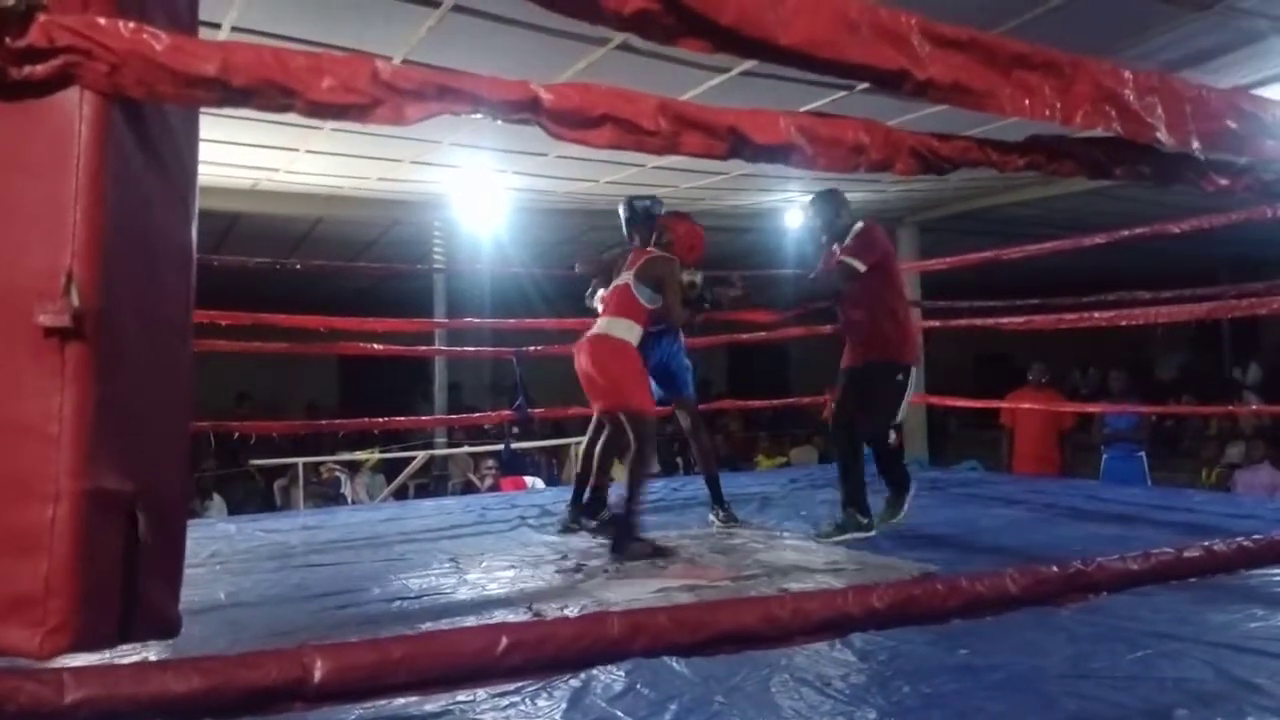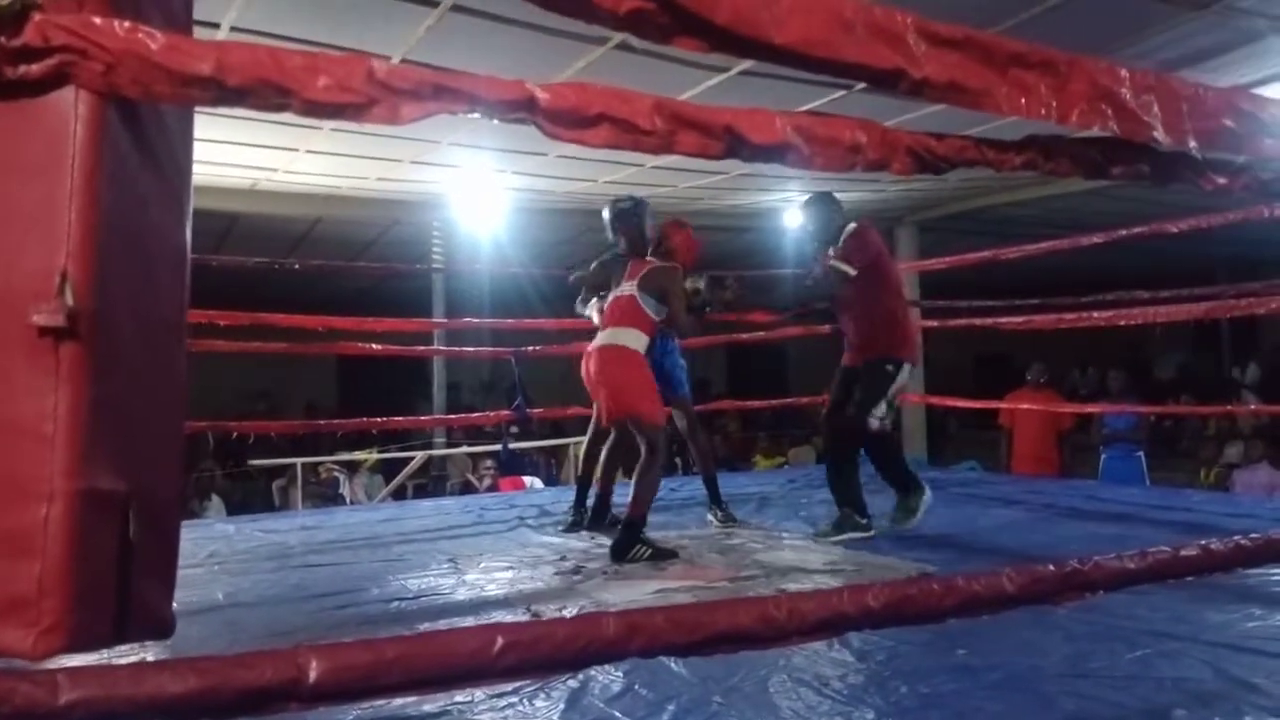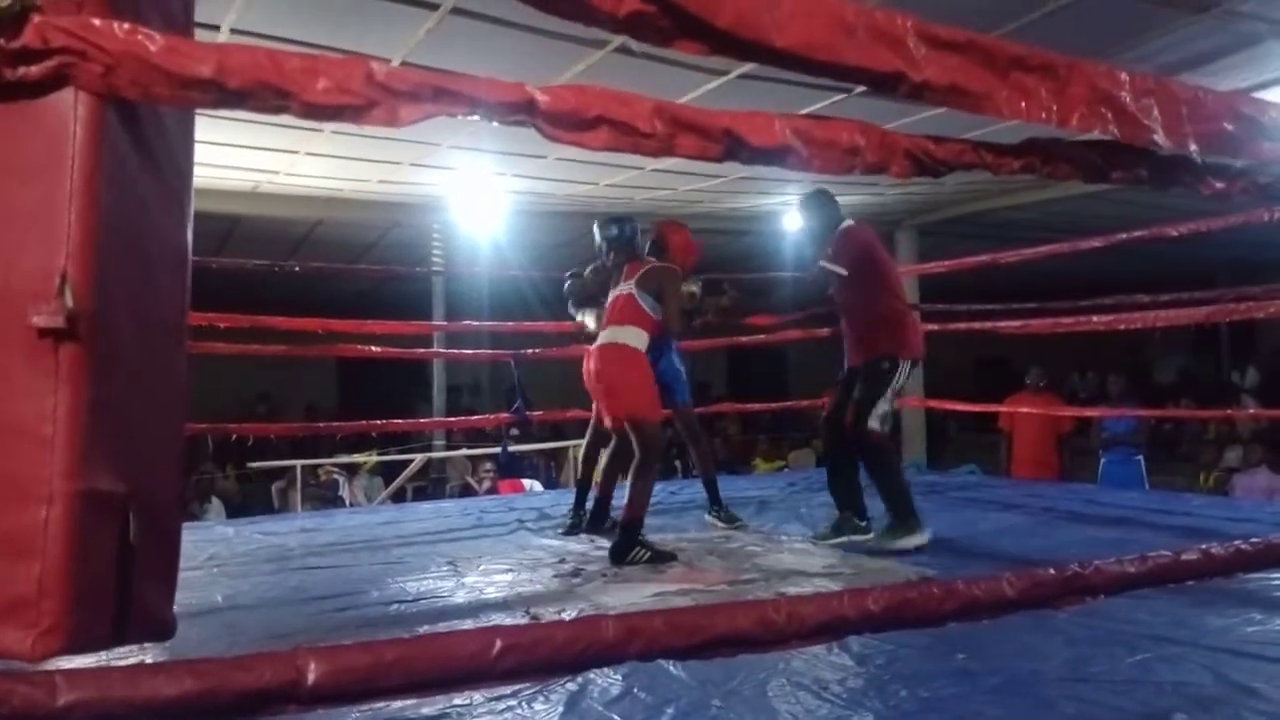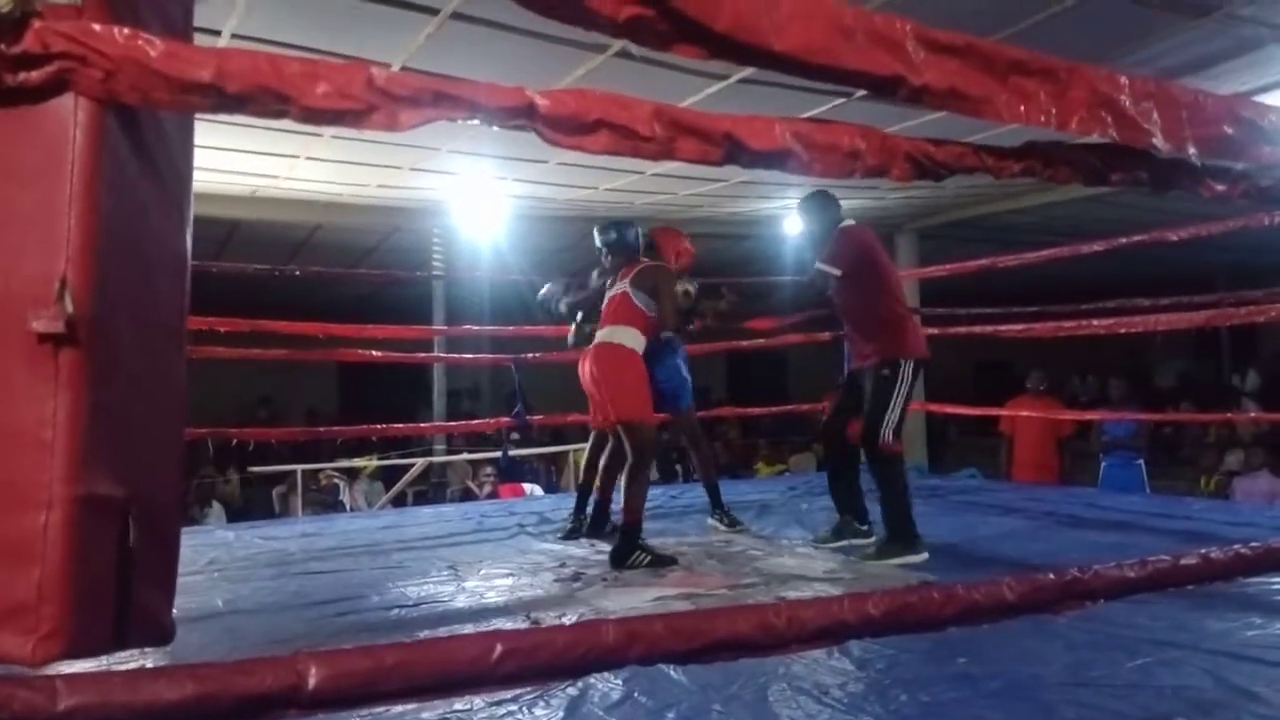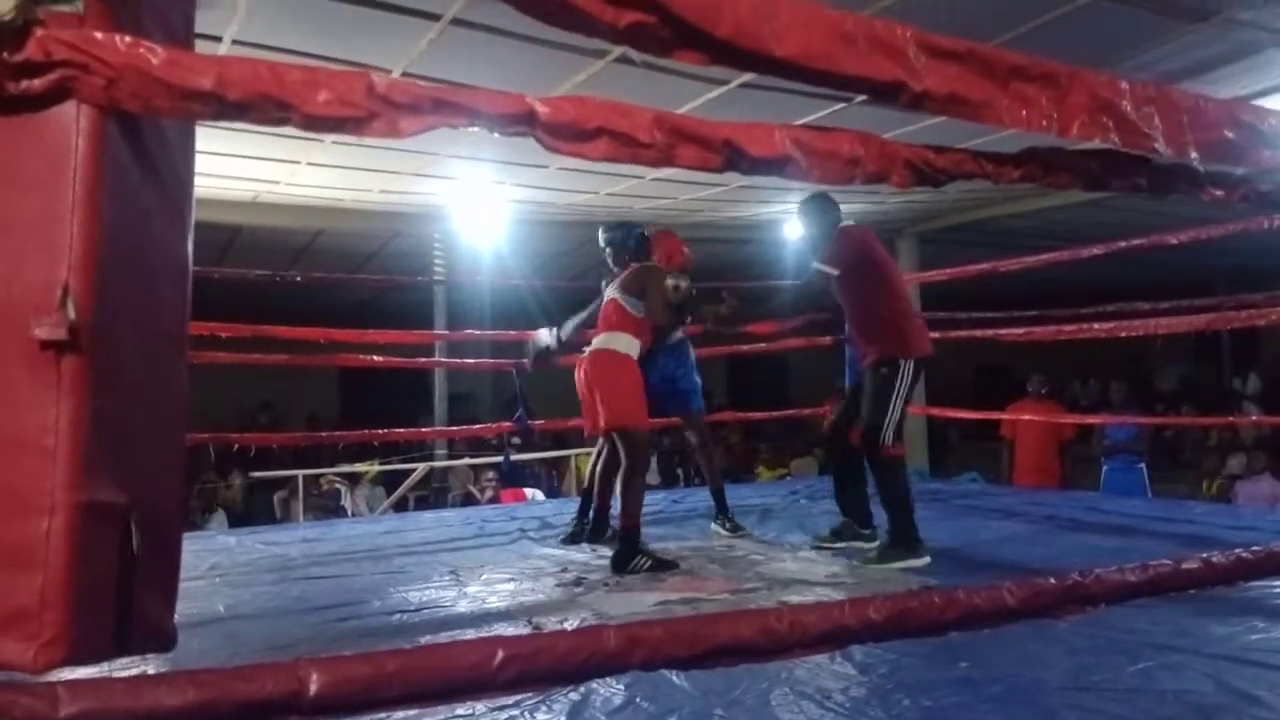
dt=0.1s
person 1, frame 1
left shoulder: (870, 237)
right shoulder: (834, 249)
left elbow: (825, 284)
right elbow: (820, 289)
left hip: (893, 351)
right hip: (858, 353)
left knee: (878, 429)
right knee: (844, 428)
left ankle: (899, 488)
right ankle: (857, 515)
person 1, frame 2
left shoulder: (861, 239)
right shoulder: (831, 252)
left hip: (891, 349)
right hip: (858, 353)
left knee: (862, 422)
right knee: (835, 427)
left ankle: (911, 490)
right ankle: (853, 514)
person 1, frame 3
left shoulder: (852, 237)
right shoulder: (840, 244)
left hip: (893, 349)
right hip: (865, 353)
left knee: (866, 428)
right knee: (836, 428)
left ankle: (906, 521)
right ankle: (853, 517)
person 1, frame 4
left shoulder: (849, 237)
right shoulder: (841, 244)
left hip: (895, 352)
right hip: (868, 356)
left knee: (875, 437)
right knee: (834, 431)
left ankle: (904, 537)
right ankle: (854, 521)
person 1, frame 5
left shoulder: (847, 238)
right shoulder: (848, 242)
left hip: (899, 353)
right hip: (878, 355)
left knee: (877, 440)
right knee: (841, 435)
left ankle: (908, 542)
right ankle: (856, 524)
person 2, frame 1
left shoulder: (629, 258)
right shoulder: (665, 263)
right elbow: (674, 318)
right wrist: (690, 306)
left hip: (591, 347)
right hip: (615, 350)
left knee: (615, 429)
right knee: (643, 436)
right ankle: (624, 528)
person 2, frame 2
left shoulder: (625, 270)
right shoulder: (669, 273)
right elbow: (681, 327)
right wrist: (694, 311)
left hip: (597, 357)
right hip: (623, 359)
left knee: (622, 433)
right knee: (653, 446)
right ankle: (630, 537)
person 2, frame 3
left shoulder: (621, 275)
right shoulder: (666, 274)
right elbow: (674, 327)
left hip: (598, 357)
right hip: (625, 359)
left knee: (622, 437)
right knee: (650, 445)
right ankle: (627, 540)
person 2, frame 4
left shoulder: (620, 276)
right shoulder: (662, 273)
left elbow: (569, 307)
right elbow: (668, 324)
left wrist: (557, 297)
left hip: (595, 358)
right hip: (619, 360)
left knee: (622, 442)
right knee: (642, 450)
right ankle: (628, 544)
person 2, frame 5
left shoulder: (619, 280)
right shoulder: (651, 273)
right elbow: (659, 321)
left wrist: (553, 338)
left hip: (593, 362)
right hip: (613, 365)
left knee: (613, 445)
right knee: (636, 455)
left ankle: (597, 522)
right ankle: (628, 548)
person 3, frame 1
left shoulder: (682, 274)
right elbow: (593, 296)
left wrist: (693, 298)
left hip: (667, 344)
left knee: (692, 421)
left ankle: (718, 502)
right ankle: (581, 503)
person 3, frame 2
right shoulder: (618, 263)
right elbow: (584, 304)
left wrist: (692, 306)
right wrist: (599, 309)
left hip: (660, 344)
left knee: (688, 422)
right knee: (602, 424)
left ankle: (716, 503)
right ankle: (580, 506)
person 3, frame 3
left shoulder: (678, 284)
right elbow: (578, 303)
left wrist: (687, 307)
left hip: (658, 351)
left knee: (689, 426)
right knee: (599, 429)
left ankle: (716, 504)
right ankle: (580, 508)
person 3, frame 4
left shoulder: (676, 287)
left elbow: (677, 325)
left wrist: (685, 309)
left hip: (664, 355)
left knee: (691, 431)
left ankle: (717, 508)
right ankle: (582, 513)
person 3, frame 5
left shoulder: (677, 288)
left elbow: (674, 322)
right elbow: (592, 317)
left hip: (674, 358)
right hip: (641, 361)
left knee: (698, 434)
left ankle: (722, 512)
right ankle: (583, 517)
